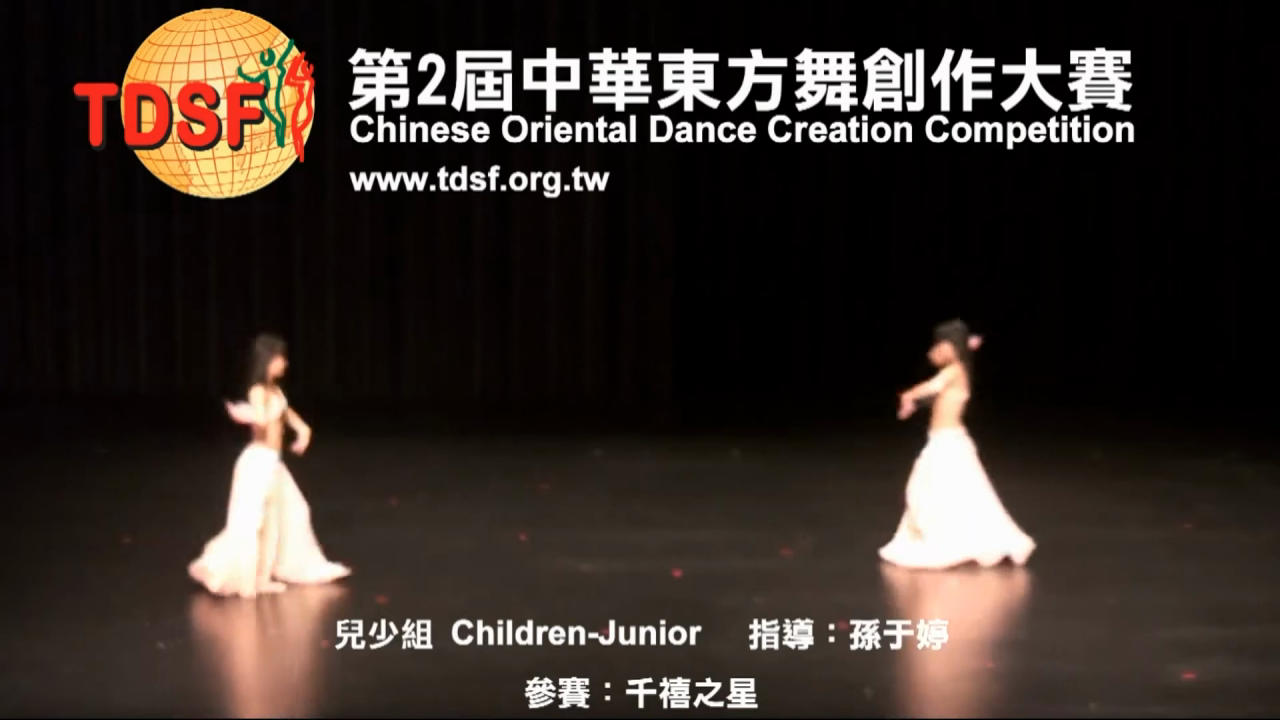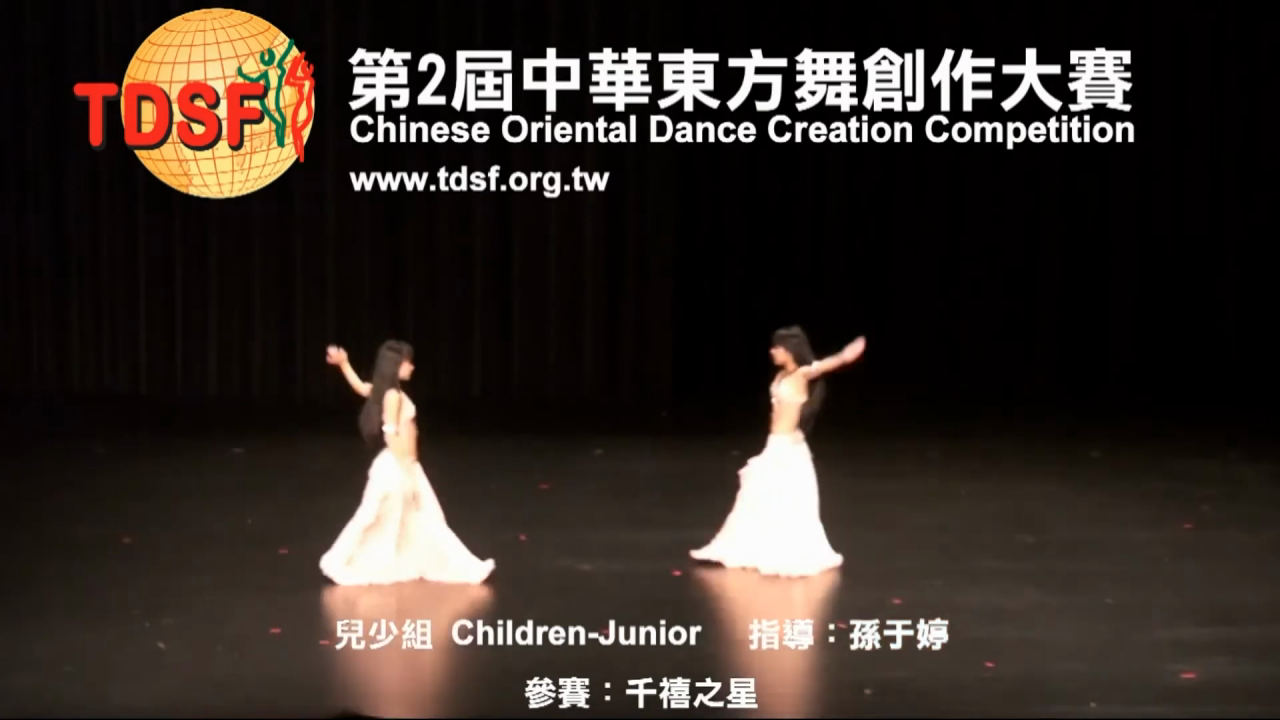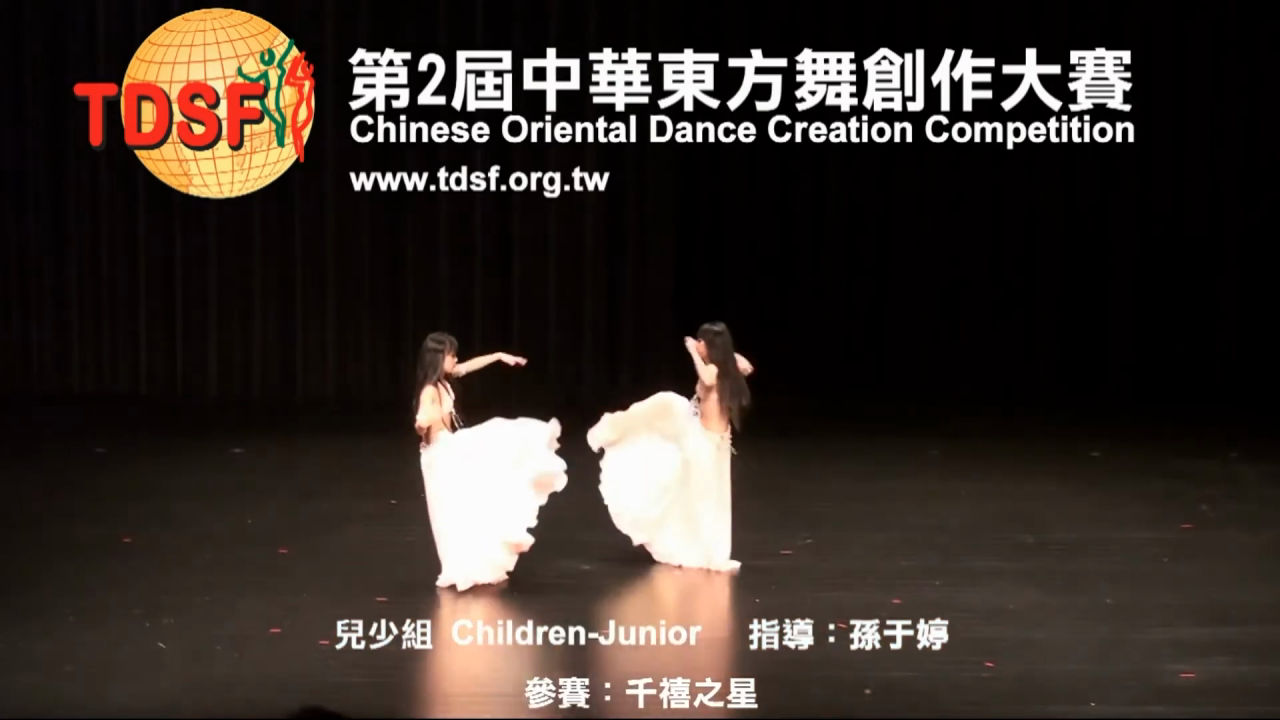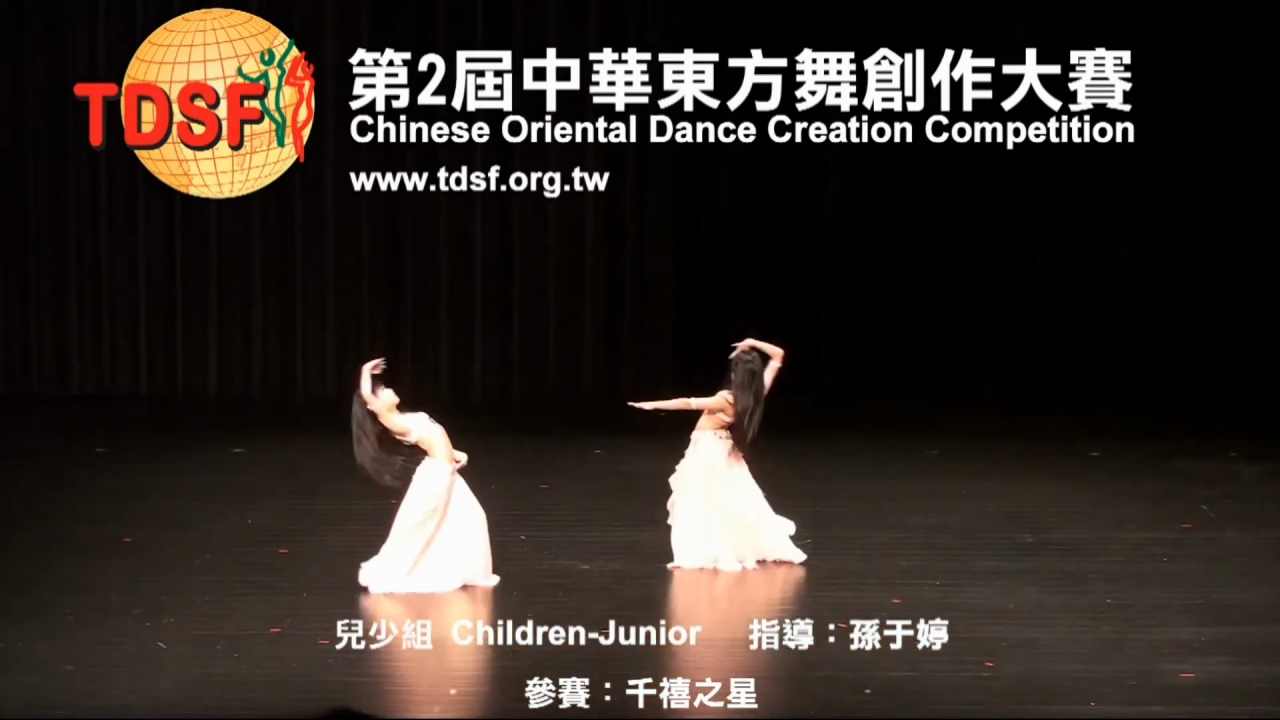
dt=0.7s
person 1, frame 1
left shoulder: (273, 389)
right shoulder: (258, 391)
left elbow: (287, 413)
right elbow: (262, 423)
left wrist: (302, 428)
right wrist: (249, 416)
left hip: (270, 461)
right hip: (259, 460)
left knee: (289, 513)
right knee: (253, 519)
left ankle: (299, 568)
right ankle: (230, 576)
person 1, frame 2
left shoulder: (386, 390)
right shoulder: (392, 396)
left elbow: (361, 386)
right elbow: (391, 435)
left wrist: (343, 363)
left hip: (408, 467)
right hip: (396, 467)
left knee: (426, 520)
right knee: (377, 519)
right ankle: (348, 568)
person 1, frame 3
left shoulder: (443, 380)
right shoulder: (430, 390)
left elbow: (467, 366)
right elbow: (421, 425)
left wrist: (499, 356)
right wrist: (428, 421)
left hip: (453, 452)
right hip: (440, 455)
right knee: (453, 514)
right ankle: (462, 571)
person 1, frame 4
left shoulder: (401, 420)
right shoulder: (388, 420)
right elbow: (366, 395)
left wrist: (455, 454)
right wrist: (366, 371)
left hip: (445, 471)
right hip: (436, 473)
left knee: (470, 518)
right knee: (414, 526)
left ankle: (465, 571)
right ankle: (386, 577)
person 2, frame 1
left shoulder: (956, 370)
right shoulder: (951, 370)
left elbow: (930, 387)
left wrist: (908, 396)
left hip: (950, 442)
right hip: (941, 442)
left knee: (938, 497)
right knee: (931, 497)
person 2, frame 2
left shoulder: (802, 375)
right shoulder: (781, 376)
left elbow: (821, 366)
left wrist: (845, 356)
left hip: (787, 447)
right hip: (777, 446)
left knee: (787, 504)
right knee: (758, 498)
person 2, frame 3
left shoulder: (713, 369)
right shoulder: (727, 367)
left elbow: (707, 380)
right elbow: (746, 367)
left wrist: (694, 353)
right wrist: (730, 353)
left hip: (708, 441)
right hip: (708, 437)
left knee: (703, 498)
left ankle: (709, 555)
person 2, frame 4
left shoulder: (728, 400)
right shoulder: (757, 389)
left elbow: (690, 403)
right elbow: (779, 356)
left wrist: (654, 404)
right wrist: (752, 345)
left hip: (706, 446)
right hip: (723, 446)
left knee: (700, 502)
right knee: (738, 498)
left ankle: (700, 555)
